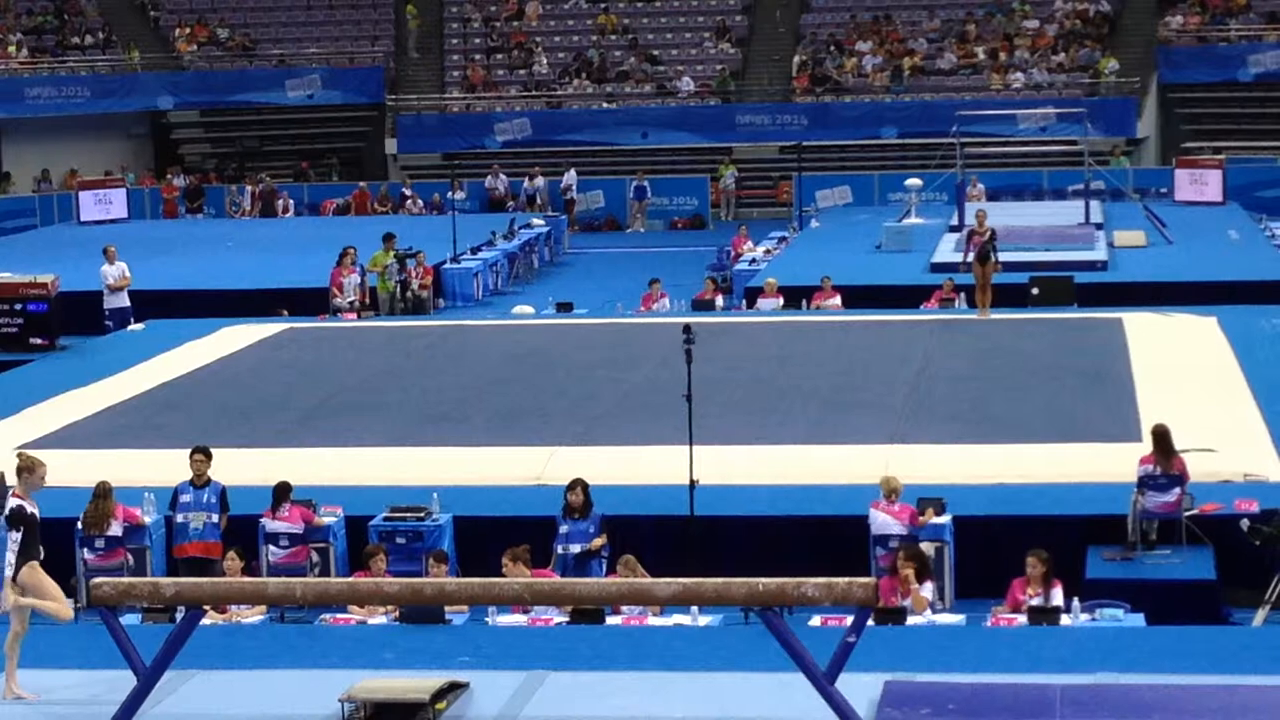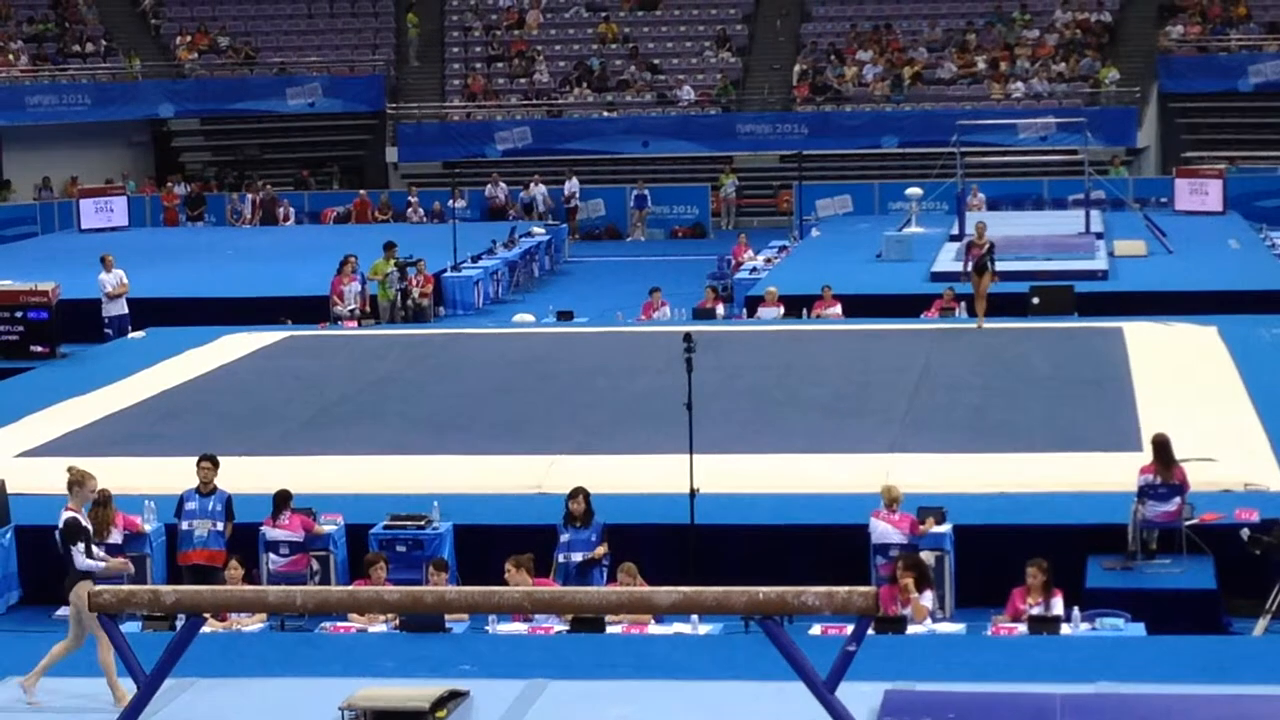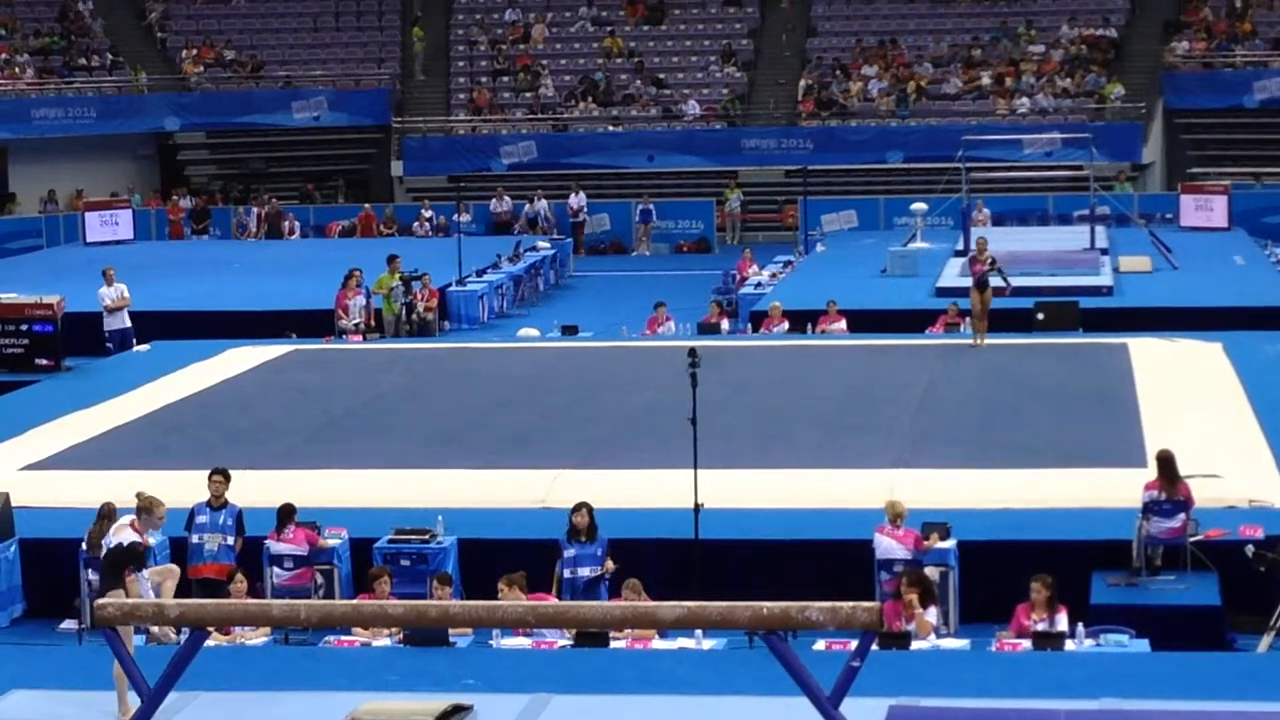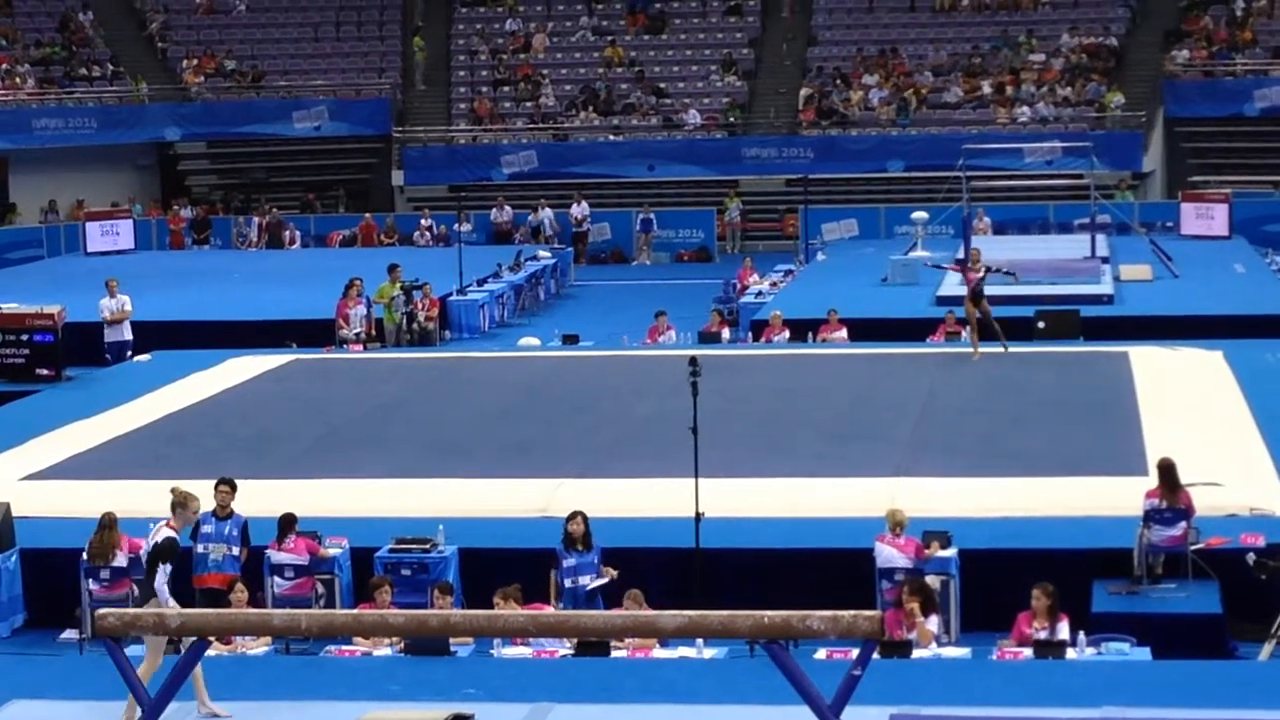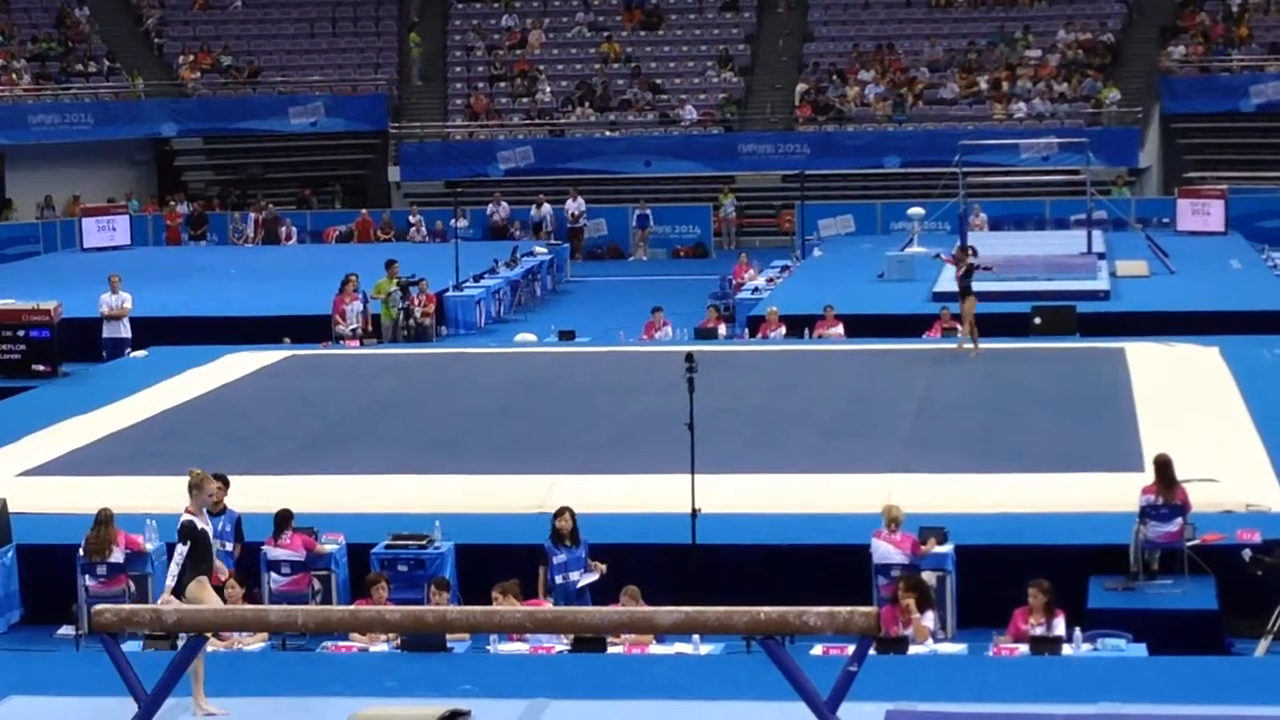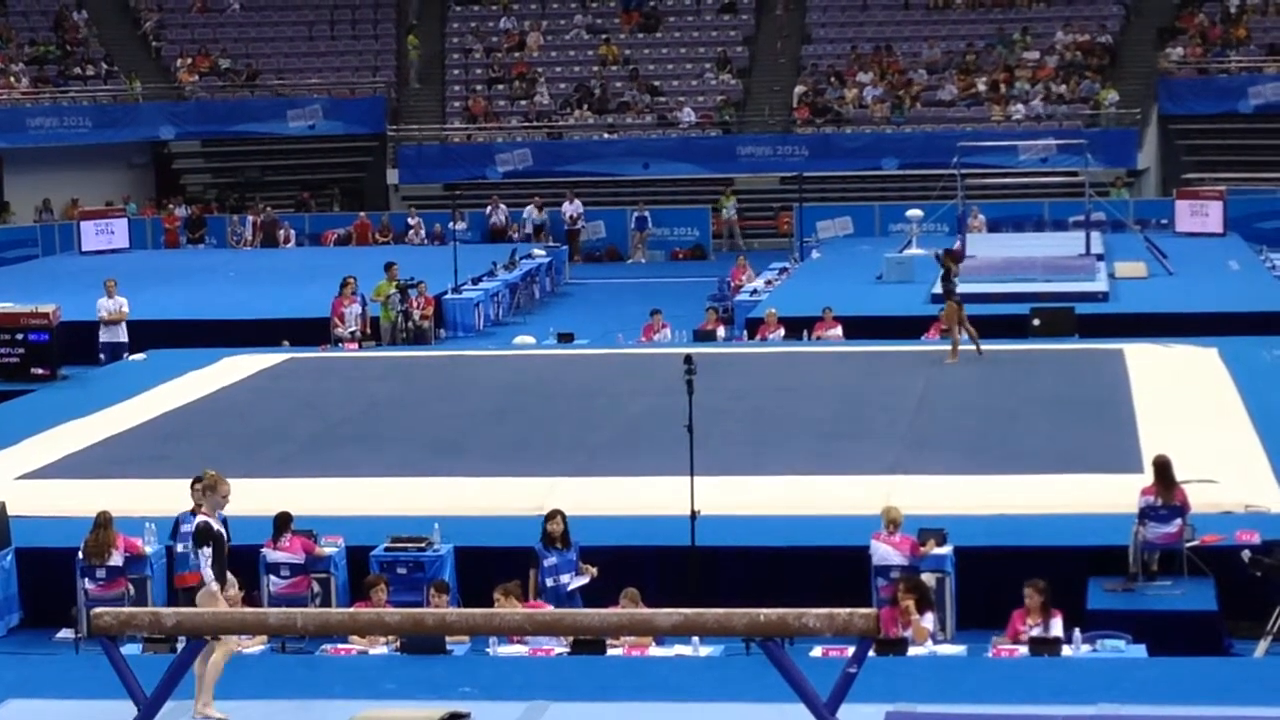
dt=0.5s
person 1, frame 1
left shoulder: (23, 497)
right shoulder: (17, 509)
right elbow: (12, 548)
left wrist: (37, 545)
right wrist: (7, 586)
left hip: (27, 565)
right hip: (26, 568)
left knee: (19, 627)
right knee: (65, 613)
left ankle: (10, 686)
person 1, frame 2
left shoulder: (78, 514)
right shoulder: (72, 522)
right elbow: (79, 562)
left wrist: (110, 561)
right wrist: (108, 567)
left hip: (80, 583)
right hip: (79, 585)
left knee: (75, 640)
right knee: (105, 640)
left ankle: (32, 679)
right ankle: (119, 697)
person 1, frame 3
left shoulder: (126, 521)
right shoulder: (136, 546)
left elbow: (106, 544)
right elbow: (144, 587)
left hip: (120, 582)
right hip: (114, 590)
left knee: (172, 570)
right knee: (125, 650)
left ankle: (163, 624)
person 1, frame 4
left shoulder: (163, 527)
right shoulder: (170, 542)
left elbow: (145, 554)
right elbow: (160, 582)
right wrist: (170, 612)
left hip: (158, 597)
right hip: (155, 601)
left knee: (191, 644)
right knee: (153, 660)
person 1, frame 5
left shoulder: (203, 514)
right shoulder: (188, 523)
right elbow: (177, 559)
left wrist: (215, 563)
right wrist: (166, 593)
left hip: (202, 580)
right hip: (194, 583)
left ankle: (199, 703)
right ankle: (174, 605)
person 1, frame 6
left shoulder: (214, 519)
right shoulder: (203, 525)
right elbow: (205, 566)
left wrist: (228, 578)
right wrist: (219, 595)
left hip: (215, 588)
right hip: (209, 592)
left knee: (209, 647)
right knee: (228, 645)
